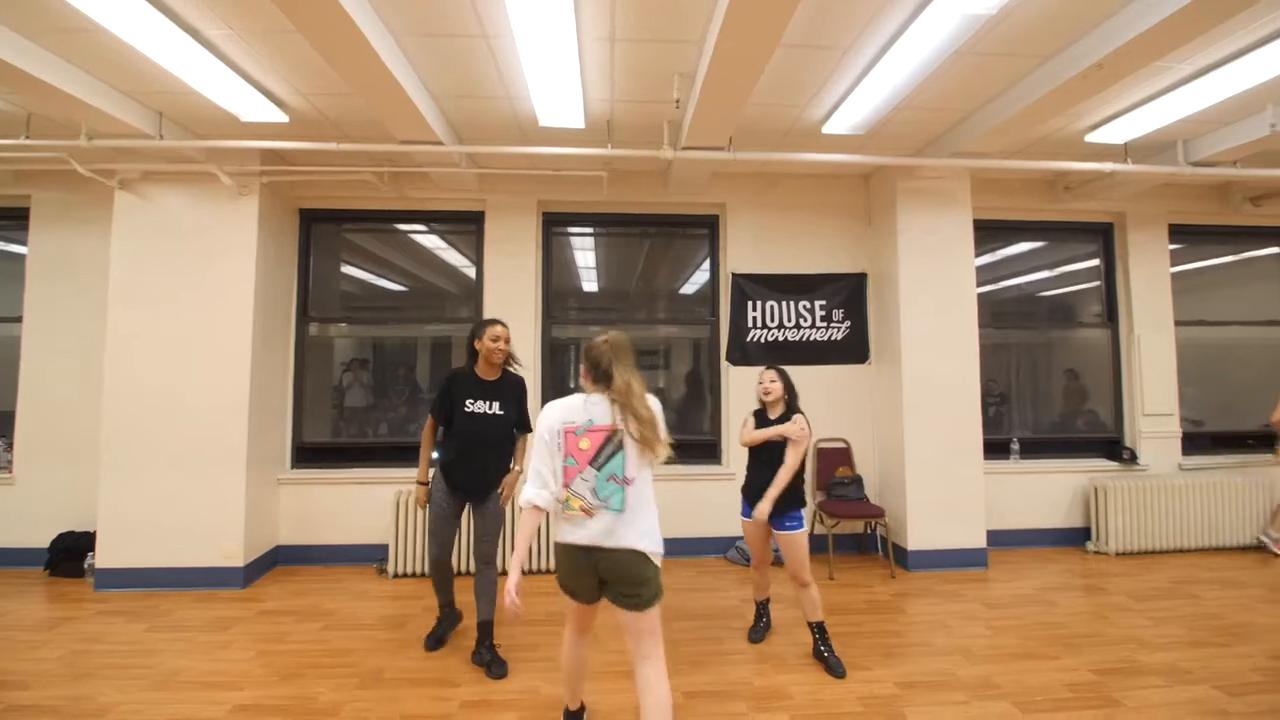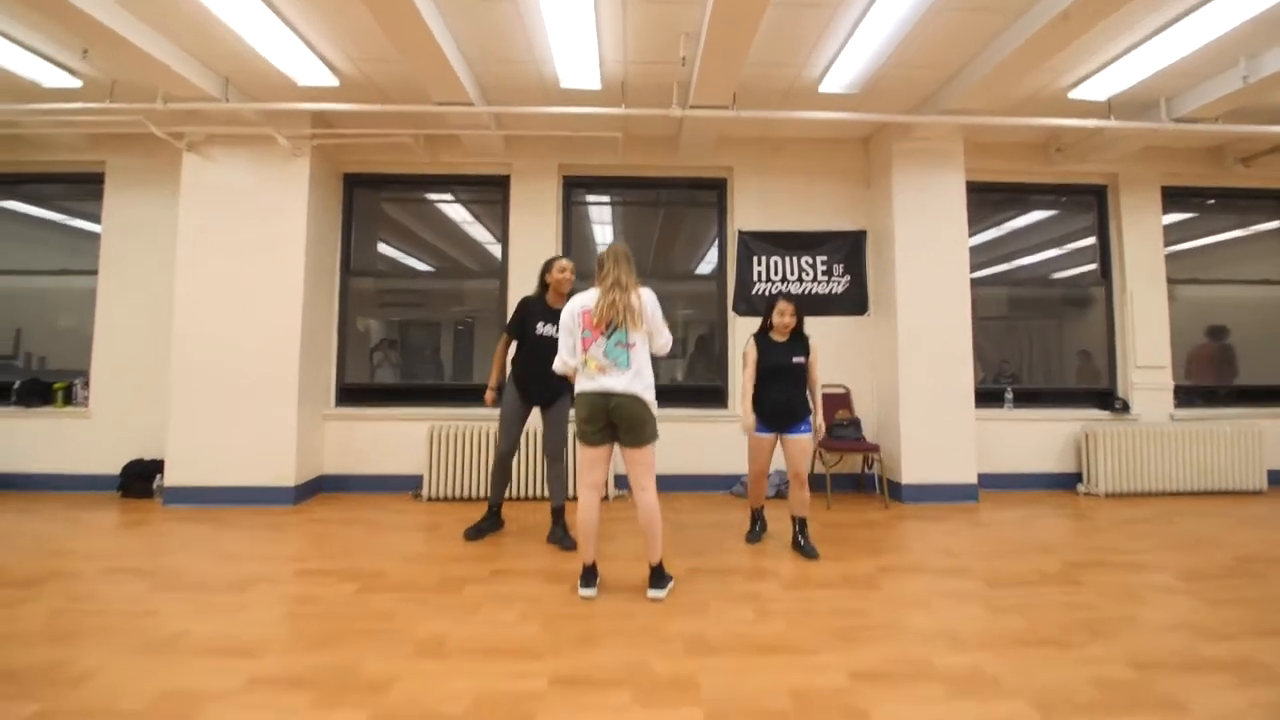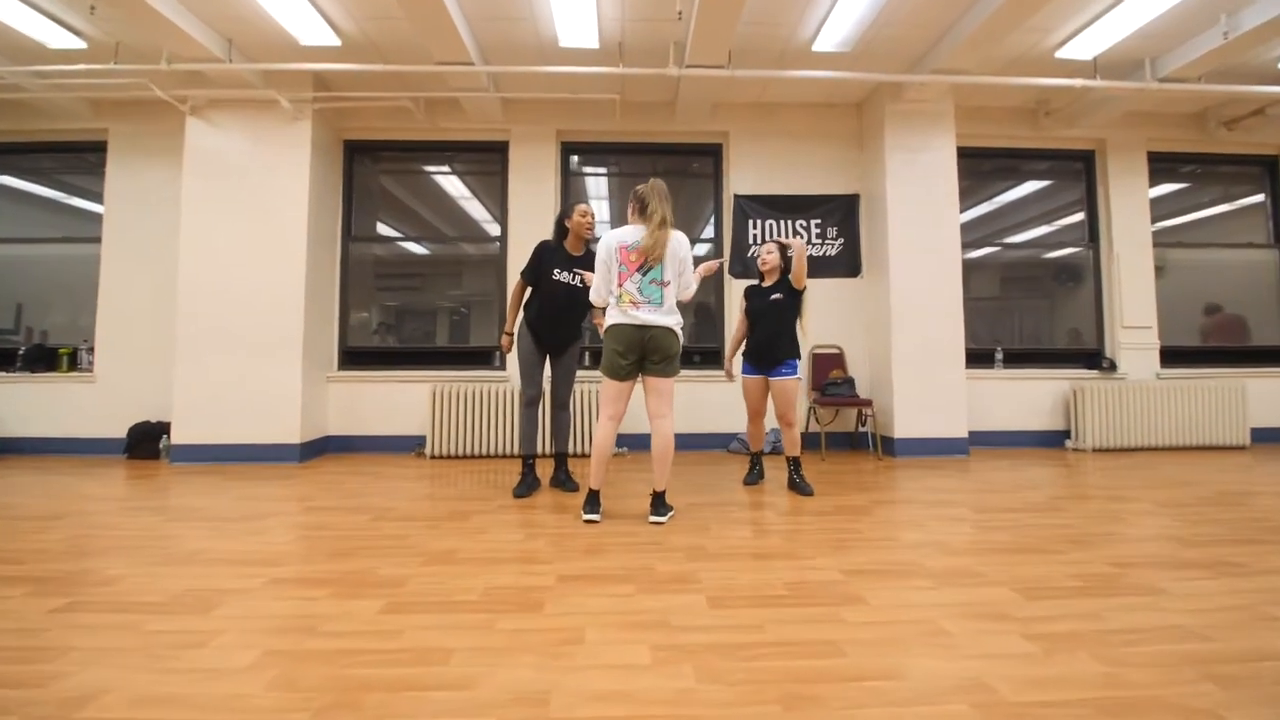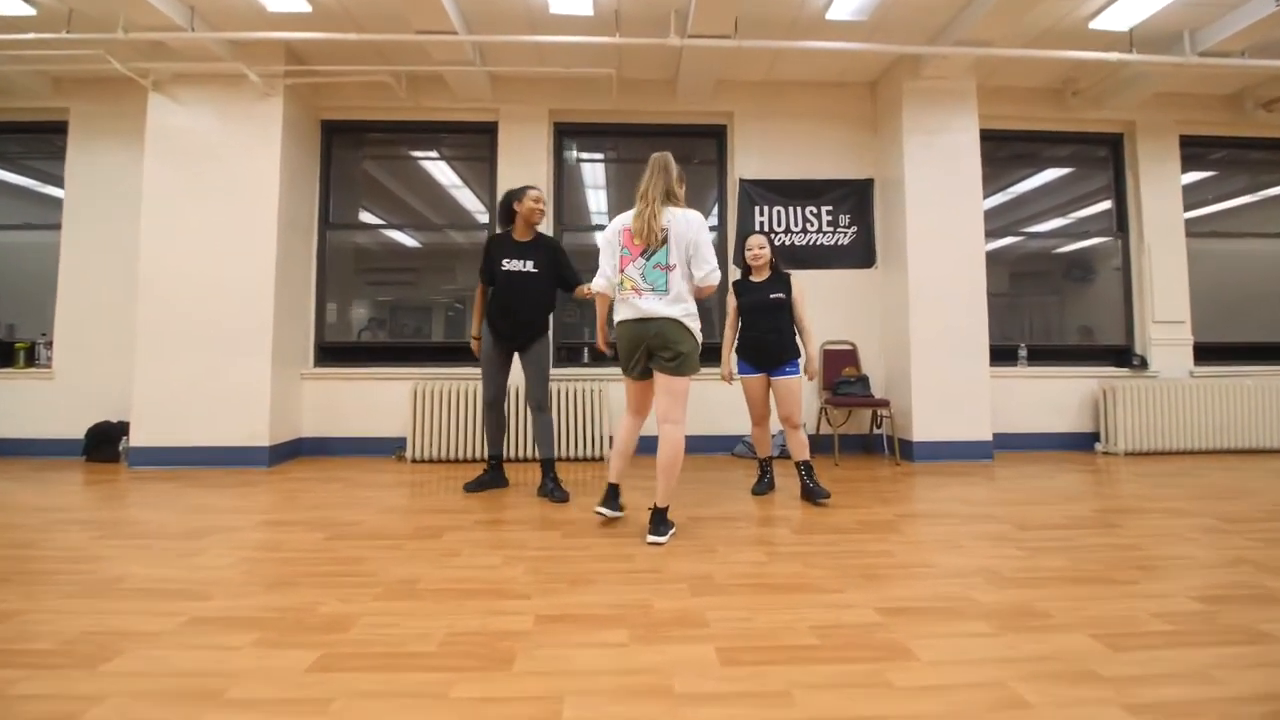
dt=1s
person 1, frame 1
right shoulder: (645, 408)
left elbow: (538, 494)
left wrist: (515, 567)
left hip: (574, 548)
right hip: (630, 549)
left knee: (578, 630)
right knee: (648, 659)
person 1, frame 2
left shoulder: (577, 304)
right shoulder: (644, 299)
left elbow: (565, 364)
right elbow: (662, 346)
left hip: (591, 399)
right hip: (633, 398)
left knee: (590, 487)
right knee: (644, 487)
left ankle: (588, 574)
right ankle: (656, 574)
person 1, frame 3
left shoulder: (611, 239)
right shoulder: (678, 240)
left elbow: (600, 298)
right elbow: (685, 293)
left wrist: (594, 282)
right wrist: (701, 272)
left hip: (622, 332)
right hip: (663, 333)
left knee: (609, 417)
right knee: (661, 417)
left ankle: (593, 500)
right ankle: (659, 502)
person 1, frame 4
left shoulder: (619, 224)
right shoulder: (691, 220)
left elbow: (603, 285)
right elbow: (709, 280)
left wrist: (601, 328)
right wrist: (690, 292)
left hip: (630, 326)
right hip: (675, 326)
left knee: (634, 413)
right knee: (671, 421)
left ankle: (611, 494)
right ankle: (660, 518)
person 2, frame 1
left shoulder: (515, 385)
right shoulder: (457, 379)
left elbow: (521, 433)
right elbow: (431, 427)
left wrist: (516, 470)
right wrist: (422, 478)
left hip: (492, 482)
right hip: (449, 479)
left knee: (486, 560)
right knee: (438, 556)
left ankle: (485, 644)
right ankle: (447, 614)
person 2, frame 2
right shoulder: (529, 305)
right elbow: (505, 343)
right wrist: (492, 385)
left hip: (557, 392)
right hip: (520, 387)
left knee: (556, 455)
right knee: (505, 450)
left ankle: (559, 525)
right ankle: (493, 515)
person 2, frame 3
left shoulder: (594, 261)
right shoulder: (546, 251)
right elbow: (521, 287)
left wrist: (602, 320)
right wrist: (508, 330)
left hip: (568, 340)
right hip: (533, 333)
left knee: (561, 401)
right knee: (530, 397)
left ankle: (561, 469)
right ankle: (528, 472)
person 2, frame 4
left shoulder: (550, 247)
right shoulder: (496, 243)
left elbow: (575, 287)
right elbow: (483, 288)
left wrist: (591, 290)
right wrist: (476, 333)
left hip: (535, 335)
right hip: (497, 332)
left knee: (539, 402)
right knee: (492, 400)
left ankle: (549, 477)
right ankle: (495, 469)
person 3, frame 1
left shoulder: (797, 420)
right shoulder: (755, 417)
left elbow: (789, 465)
right elbow: (745, 439)
left wrist: (769, 501)
right wrist: (779, 430)
left hip: (786, 507)
right hip: (752, 500)
left knee: (801, 576)
right knee: (759, 563)
left ankle: (821, 643)
right ankle: (762, 616)
person 3, frame 2
left shoulder: (804, 344)
right shoulder: (756, 343)
left elbow: (813, 382)
right elbow: (748, 378)
left wrist: (818, 414)
right wrist: (747, 412)
left hip: (797, 419)
right hip: (764, 418)
left knee: (799, 477)
right knee: (757, 475)
left ankle: (800, 534)
right ankle: (757, 520)
person 3, frame 3
left shoulder: (792, 285)
right shoulder: (750, 292)
left elbow: (799, 247)
right elbow: (742, 329)
left wrist: (787, 242)
right wrist: (729, 357)
left hip: (784, 361)
right hip: (753, 361)
left knee: (787, 419)
right knee: (754, 417)
left ankle: (795, 473)
right ankle: (756, 465)
person 3, frame 4
left shoulder: (786, 282)
right shoulder: (738, 287)
left elbow: (801, 321)
right elbow: (731, 326)
left wrist: (811, 355)
right wrist: (725, 360)
left hip: (785, 360)
right hip: (750, 361)
left knee: (792, 420)
right knee: (759, 419)
left ankle: (808, 480)
right ankle: (765, 473)
